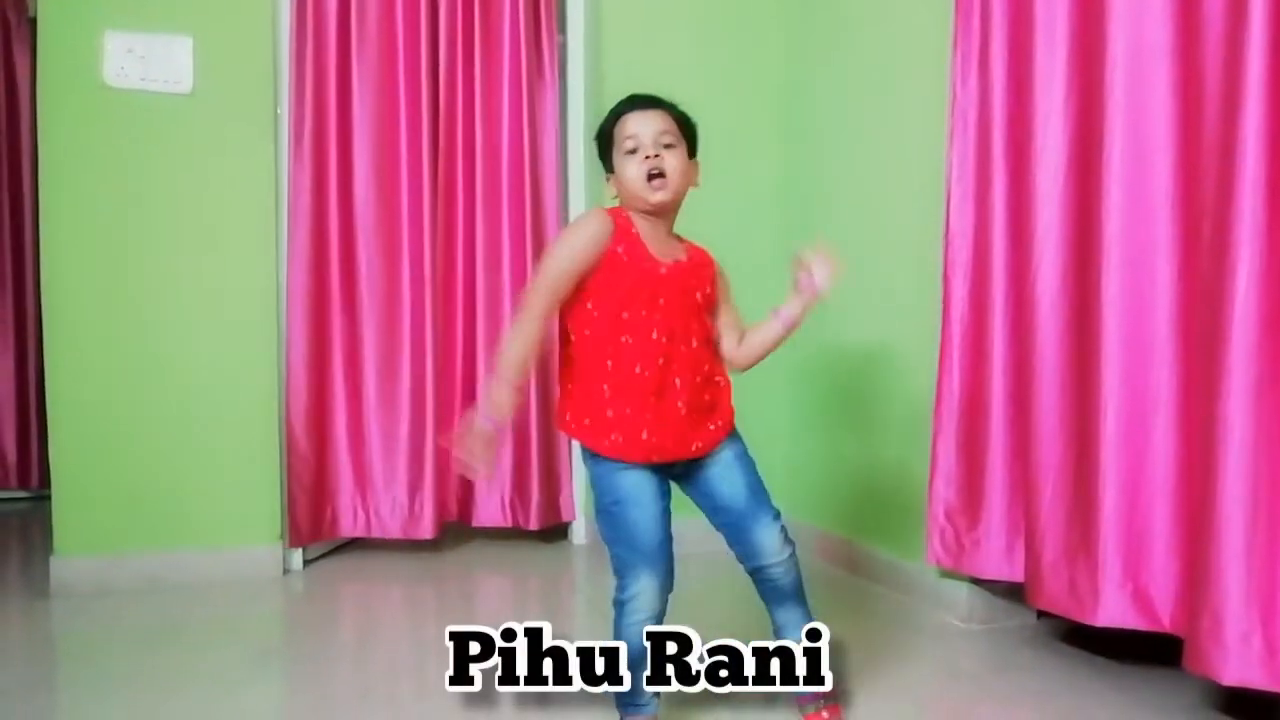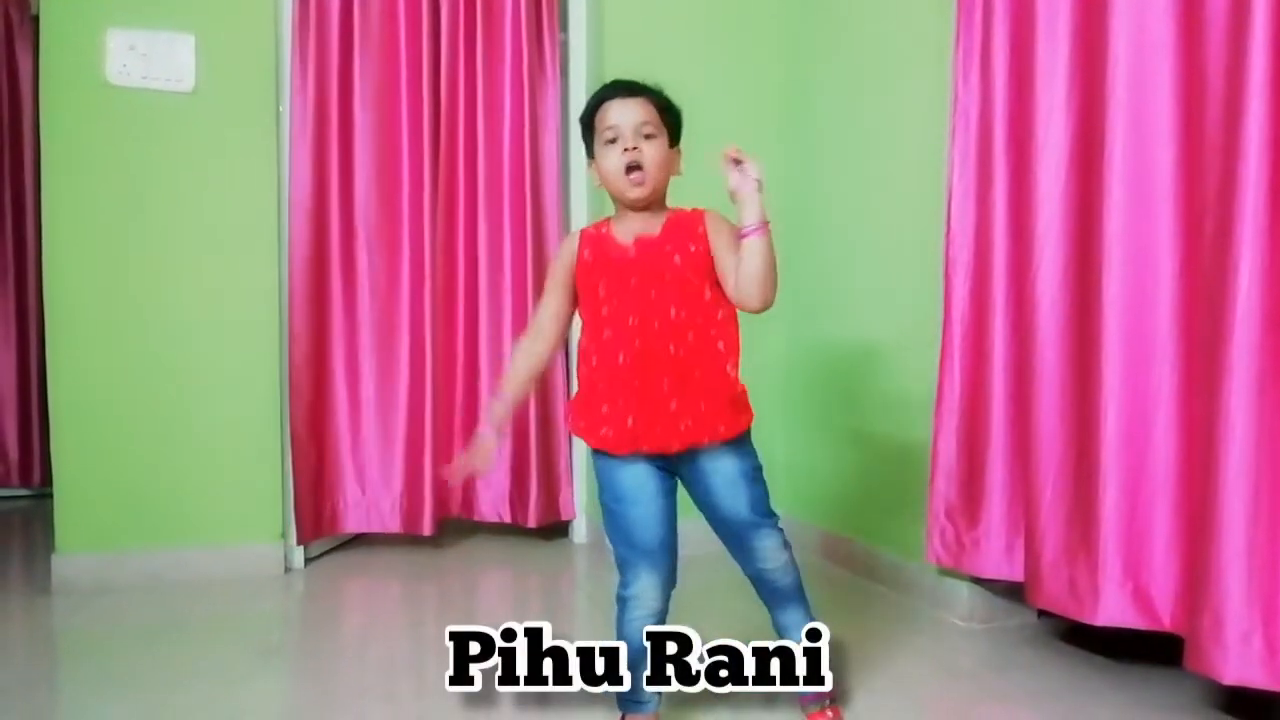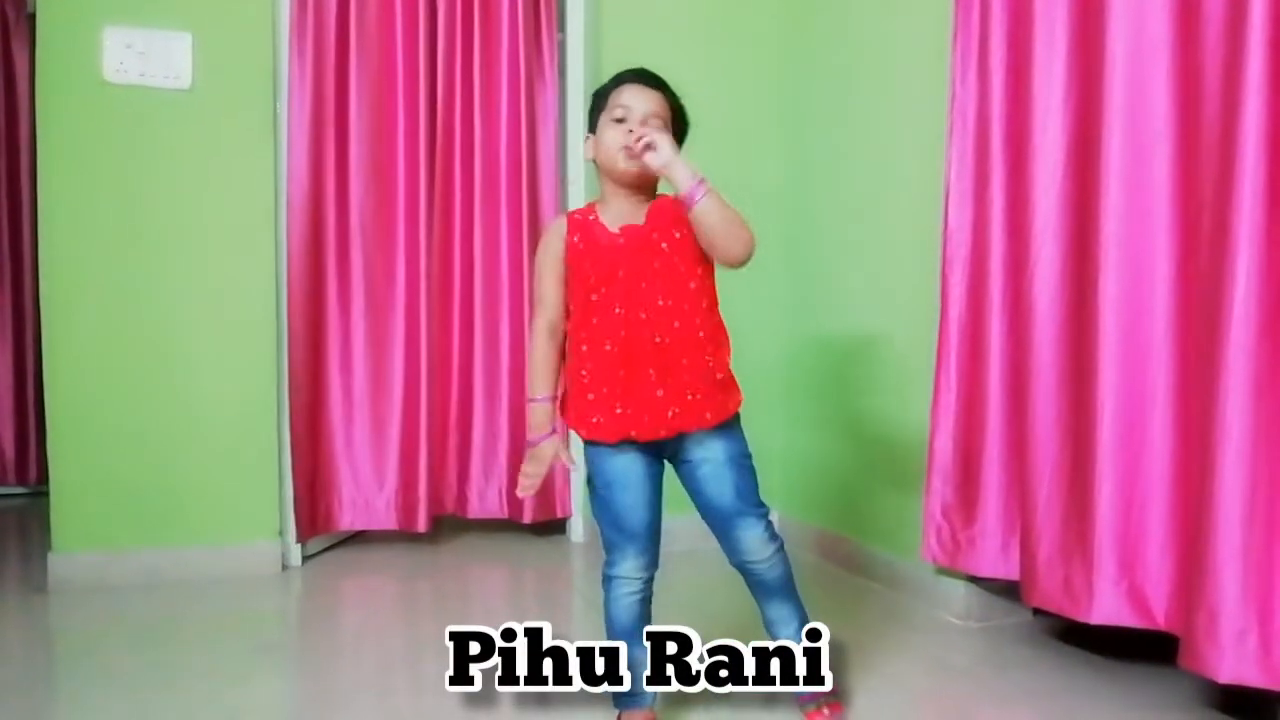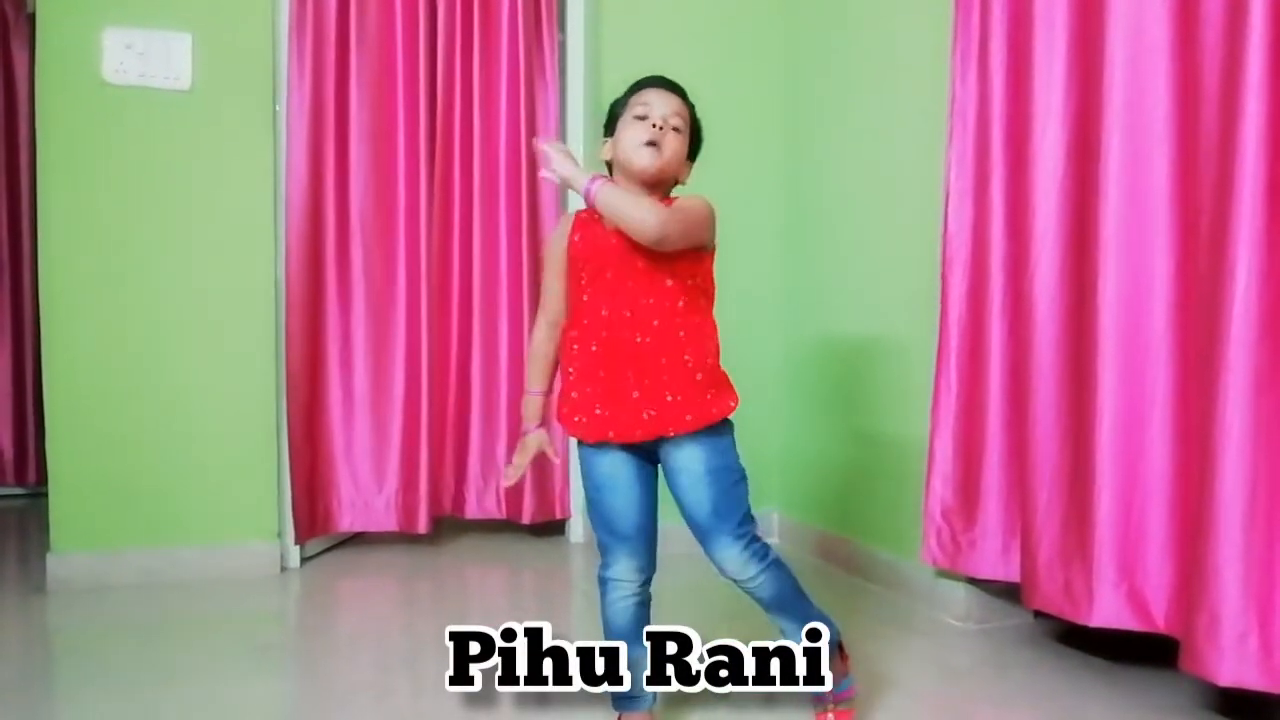
dt=0.4s
person 1, frame 1
left shoulder: (702, 264)
right shoulder: (599, 232)
left elbow: (736, 351)
right elbow: (534, 312)
left wrist: (805, 293)
right wrist: (498, 402)
left hip: (705, 435)
right hip: (617, 446)
left knee: (768, 548)
right knee: (642, 587)
person 1, frame 2
left shoulder: (707, 231)
right shoulder: (580, 248)
left elbow: (755, 294)
right elbow: (539, 338)
left wrist: (750, 205)
right wrist: (495, 423)
left hip: (714, 430)
right hip: (621, 439)
left knee: (767, 551)
right knee: (644, 584)
person 1, frame 3
left shoulder: (689, 213)
right shoulder: (565, 233)
left elbow: (738, 247)
right elbow: (549, 332)
left wrist: (677, 170)
right wrist: (544, 428)
left hip: (703, 415)
right hip: (612, 427)
left knee: (755, 542)
right knee: (628, 567)
person 1, frame 4
left shoulder: (695, 216)
right shoulder: (570, 231)
left elbow: (651, 228)
right elbow: (550, 325)
left wrist: (578, 177)
right wrist: (533, 419)
left hip: (690, 419)
right hip: (604, 428)
left knee: (735, 551)
right knee: (623, 573)
left ankle: (826, 652)
